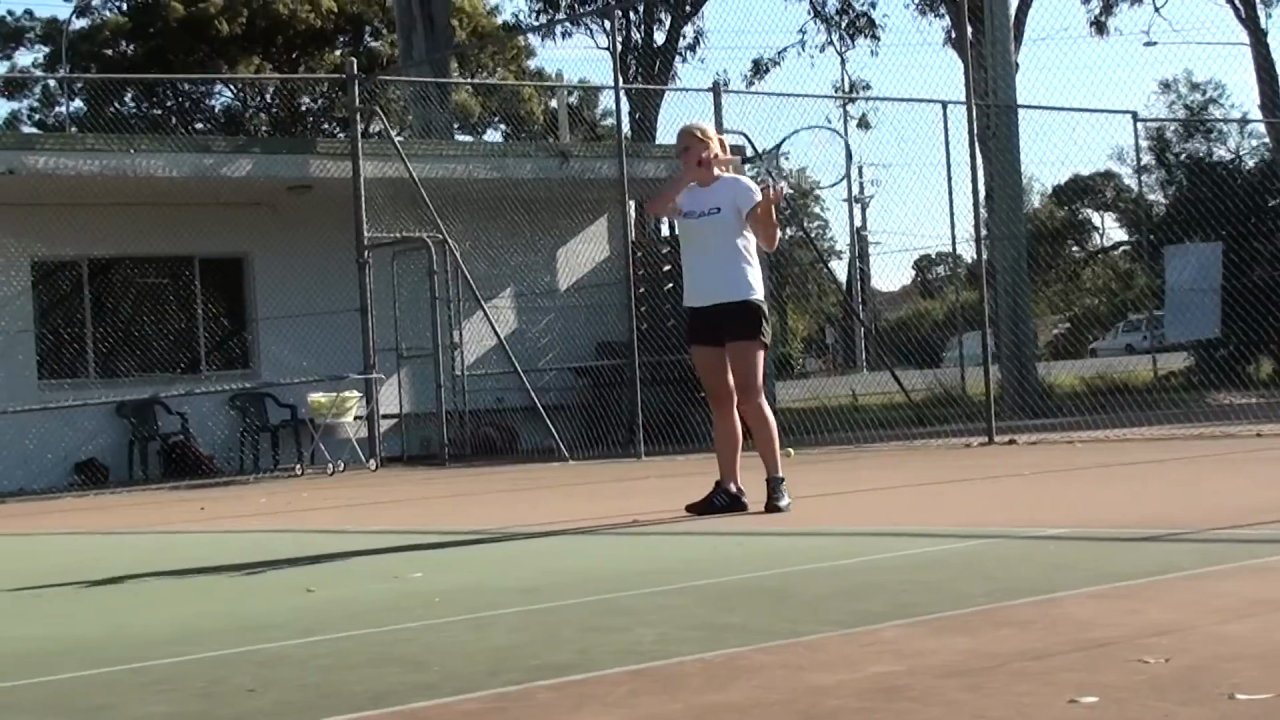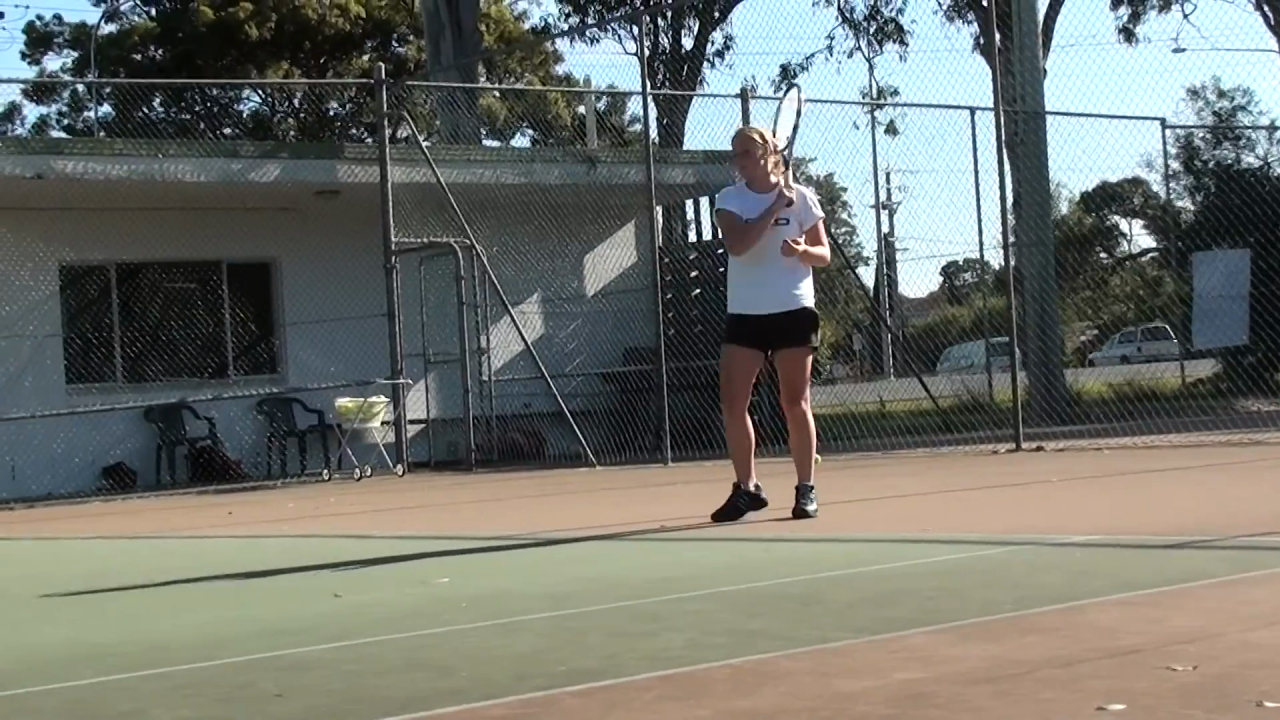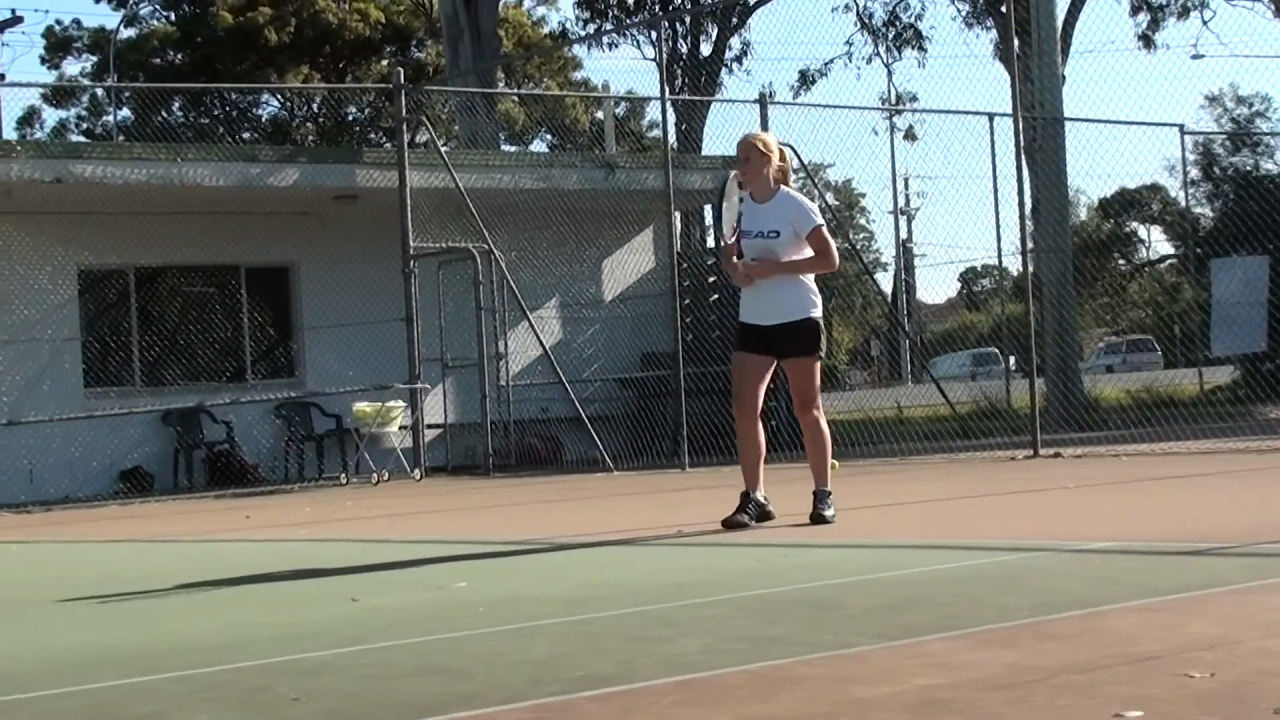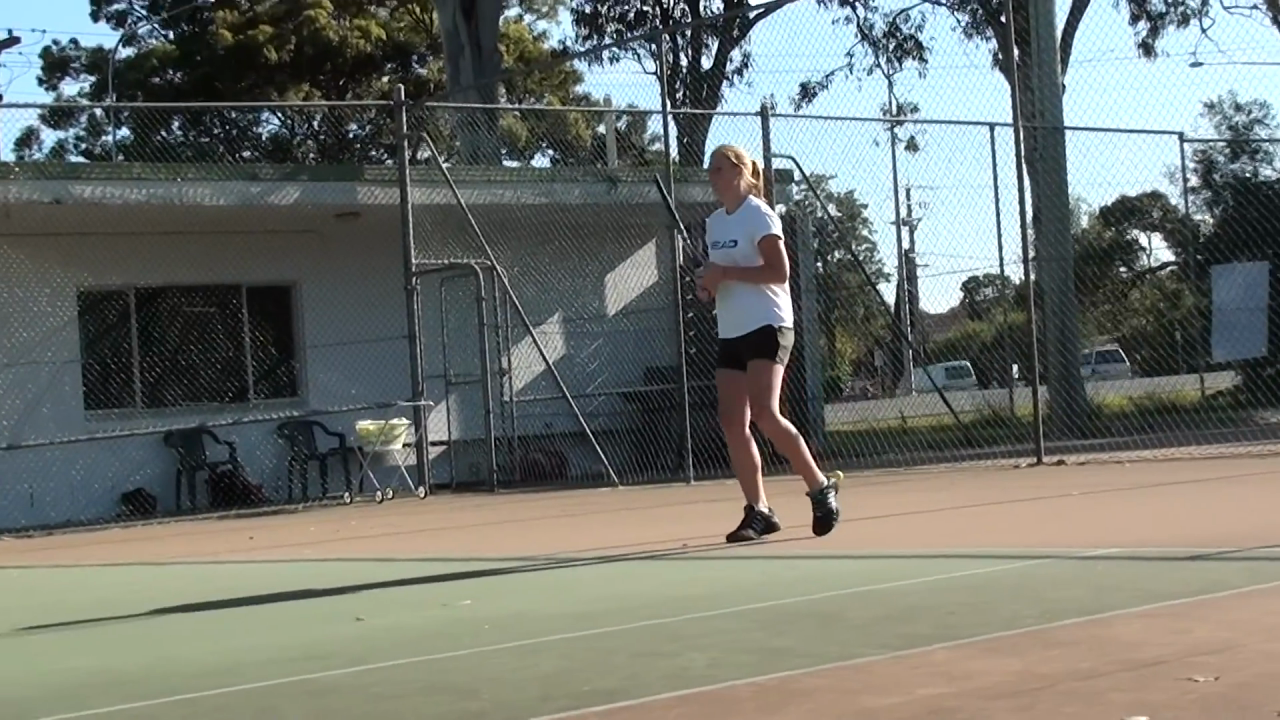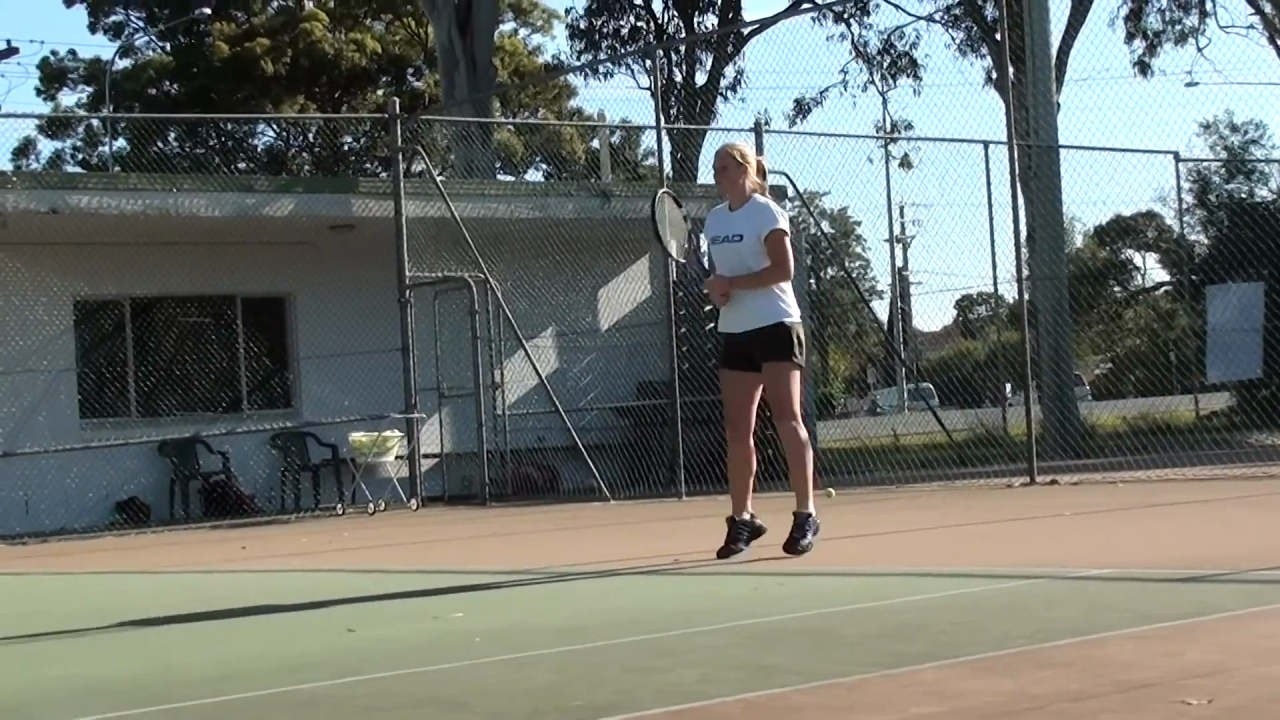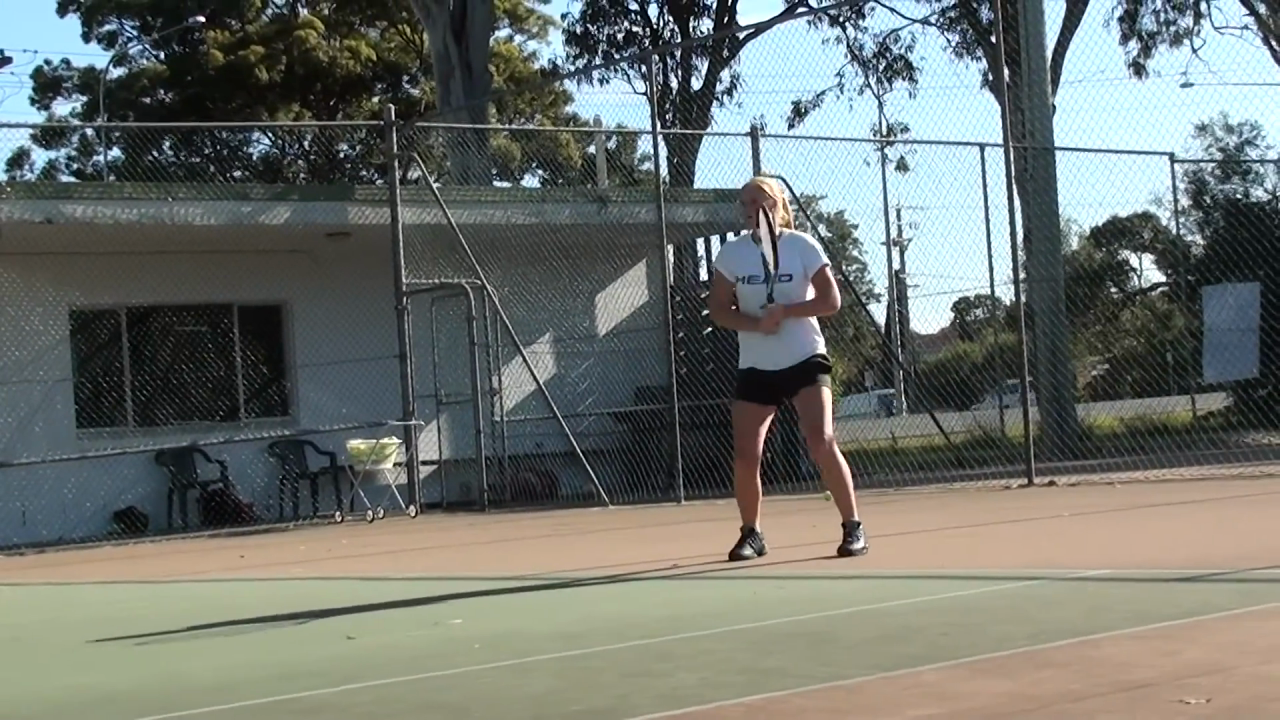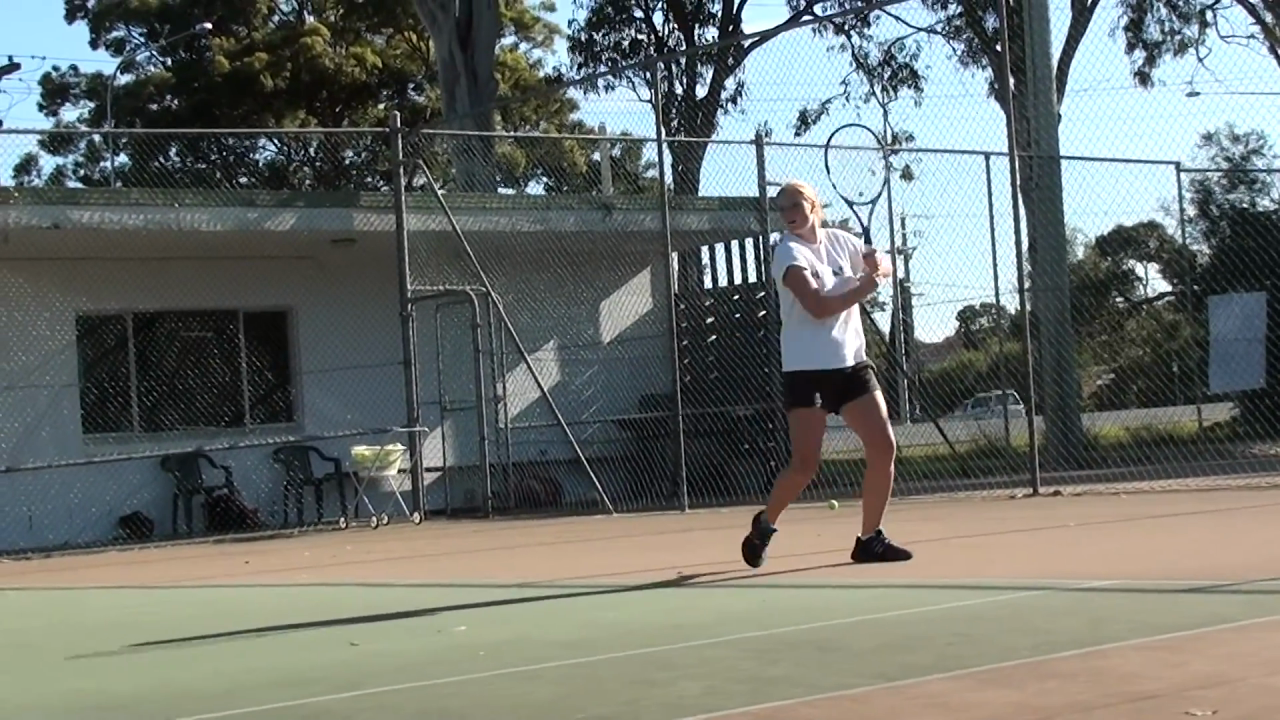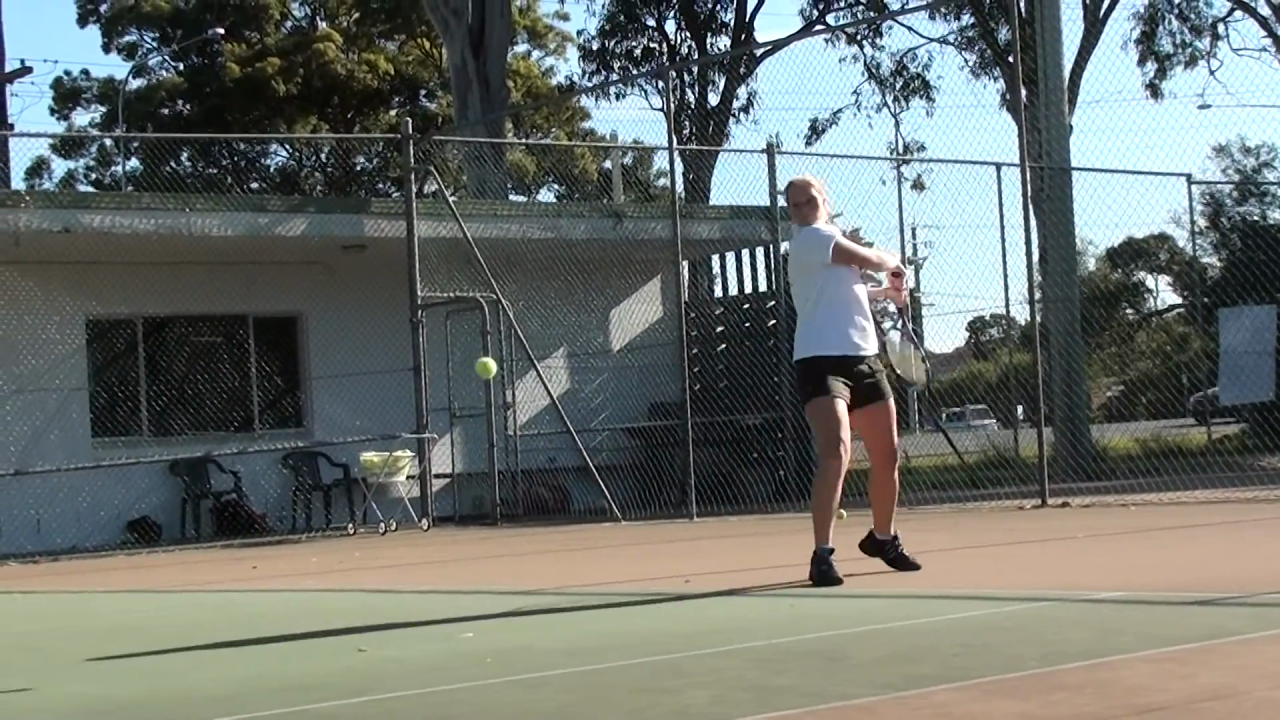
dt=0.4s
person 1, frame 1
left shoulder: (739, 188)
right shoulder: (682, 197)
left elbow: (769, 242)
right elbow: (655, 206)
left wrist: (769, 210)
right wrist: (690, 172)
left hip: (741, 302)
right hip: (699, 308)
left knee: (750, 396)
right knee: (720, 401)
left ankle: (776, 482)
right ankle: (729, 488)
person 1, frame 2
left shoulder: (802, 197)
right shoulder: (729, 198)
left elbow: (824, 253)
right elbow: (737, 245)
left wrist: (802, 249)
right wrist: (774, 209)
left hip: (793, 309)
right hip: (745, 313)
left knee: (795, 403)
right knee: (732, 402)
left ankle: (805, 489)
right ankle: (746, 487)
person 1, frame 3
left shoulder: (797, 205)
right shoulder: (738, 208)
left elbow: (830, 260)
left wrist: (776, 267)
right wrist: (737, 271)
left hip: (798, 319)
right hip: (753, 322)
left knee: (807, 409)
right knee: (744, 409)
left ankle: (823, 495)
right ankle: (754, 499)
person 1, frame 4
left shoulder: (759, 216)
right shoulder: (714, 222)
left elbow: (780, 272)
left wrist: (726, 272)
right wrist: (708, 283)
left hip: (767, 327)
right hip: (731, 333)
left knee: (765, 414)
right knee: (732, 424)
left ankle: (821, 487)
right ankle: (759, 511)
person 1, frame 5
left shoulder: (767, 212)
right shoulder: (713, 219)
left elbow: (784, 269)
left wrist: (732, 282)
right wrist: (716, 289)
left hip: (775, 326)
right hip: (734, 332)
left knee: (786, 418)
right knee: (736, 429)
left ankle: (805, 517)
right ankle: (742, 519)
person 1, frame 6
left shoulder: (804, 246)
right shoulder: (730, 253)
left elbow: (831, 301)
right elbow: (717, 308)
left wrist: (785, 312)
right wrist: (754, 323)
left hip: (804, 359)
right hip: (755, 366)
left knee: (821, 442)
right knee: (745, 457)
left ankle: (853, 527)
right ankle: (751, 533)
person 1, frame 7
left shoulder: (841, 240)
right shoulder: (789, 253)
left elbow: (881, 270)
right elbow: (819, 306)
left wrist: (875, 264)
right wrist: (865, 286)
left hip: (852, 364)
right hip: (806, 371)
left knee: (884, 447)
right knee: (805, 464)
left ankle: (869, 538)
right ankle: (765, 524)
person 1, frame 8
left shoulder: (831, 238)
right shoulder: (811, 239)
right elbow: (875, 261)
left wrist: (885, 293)
right wrist: (897, 267)
left hip: (863, 360)
right hip: (821, 362)
left knee: (886, 456)
right knee: (834, 455)
left ankle: (883, 538)
right ankle: (822, 554)
